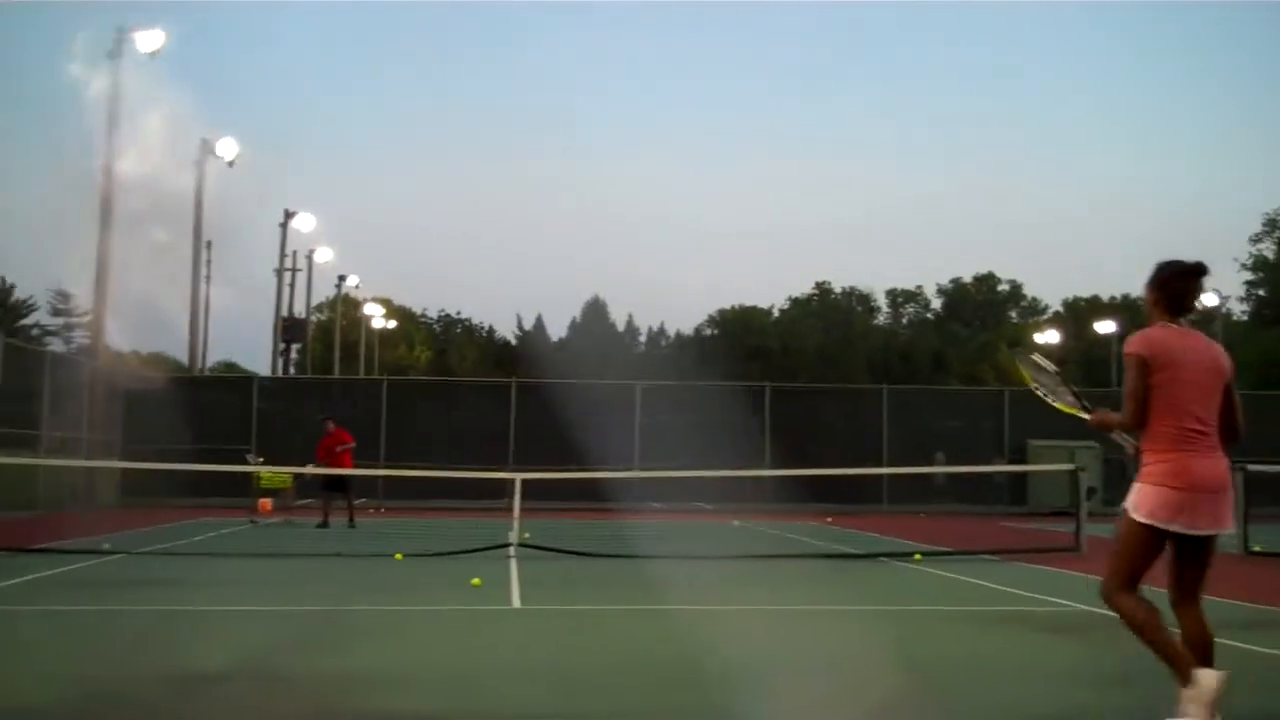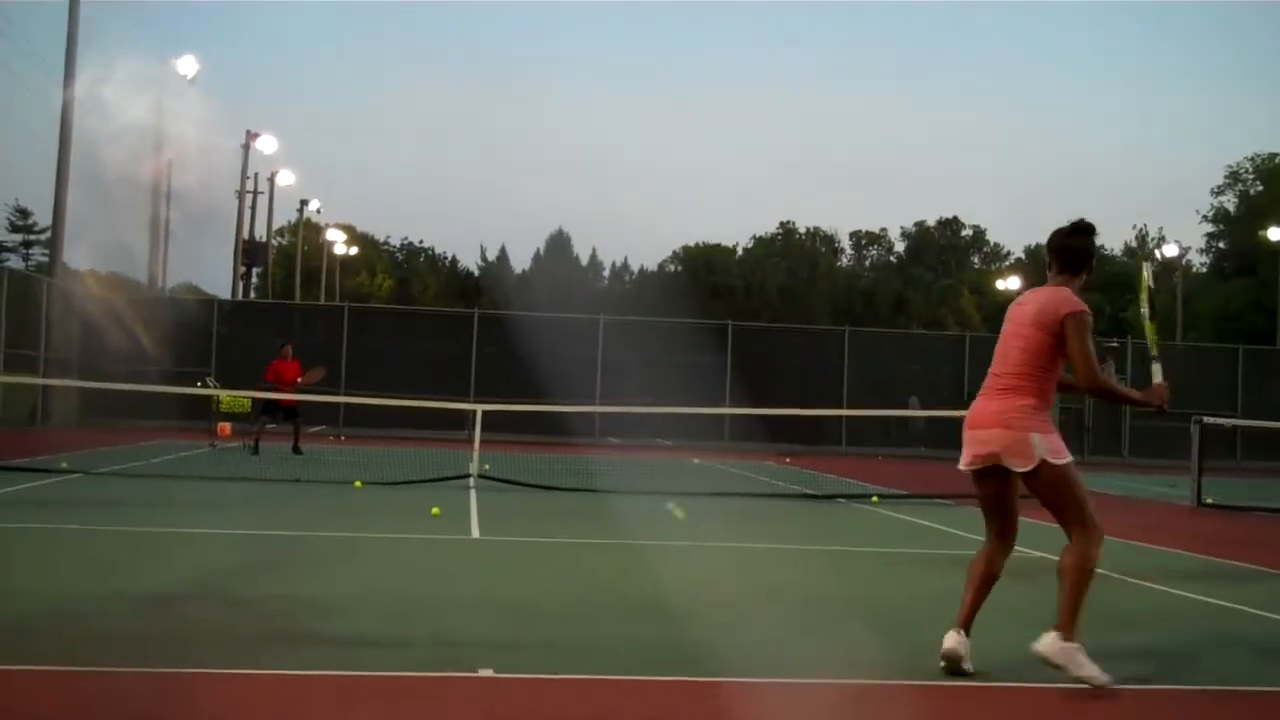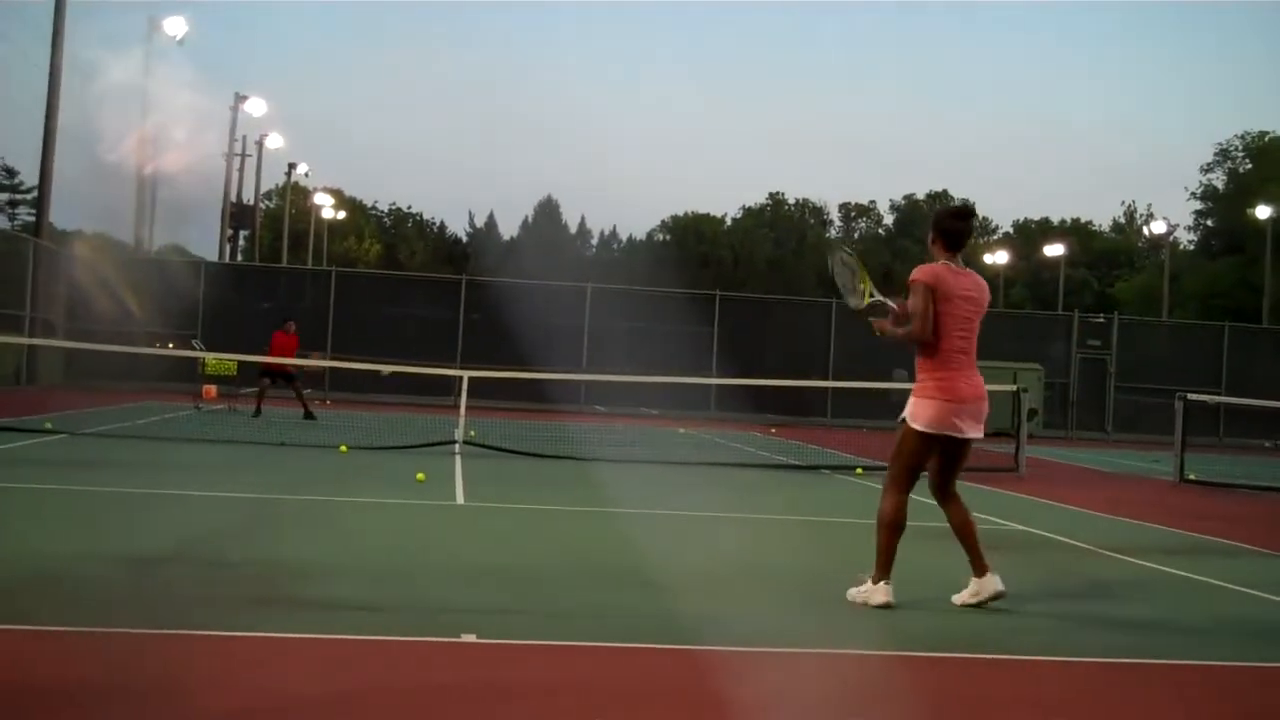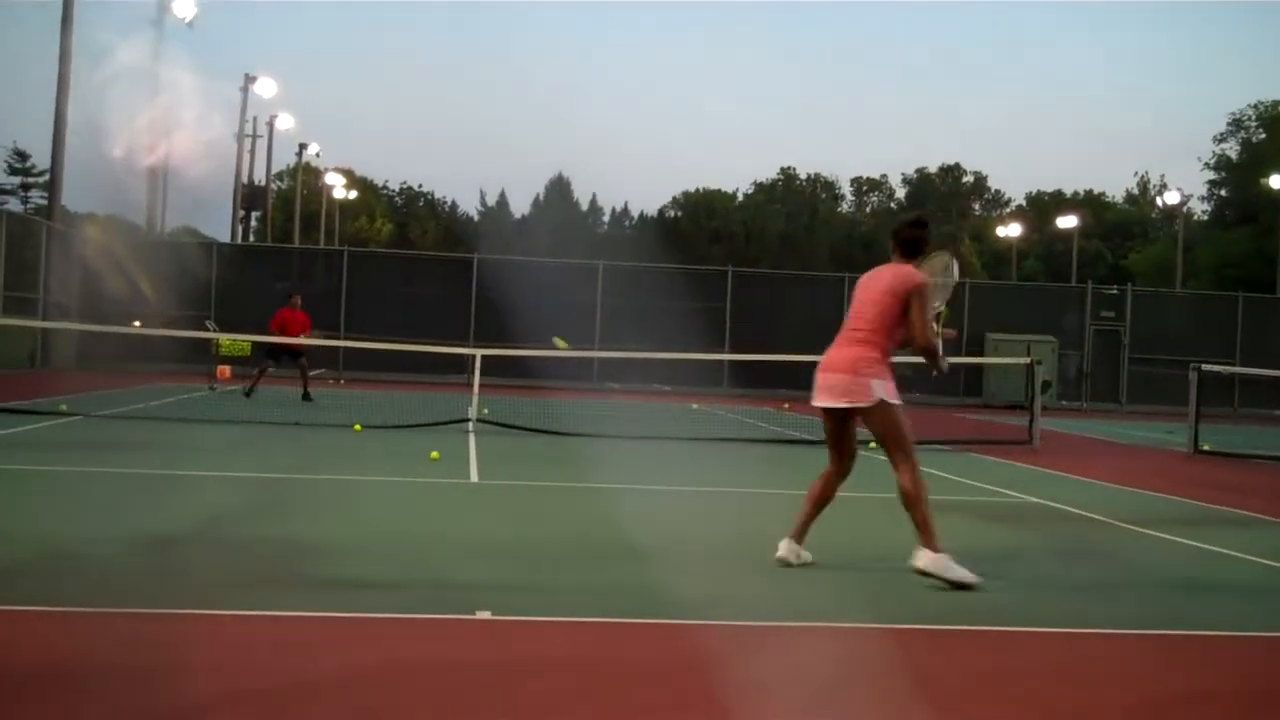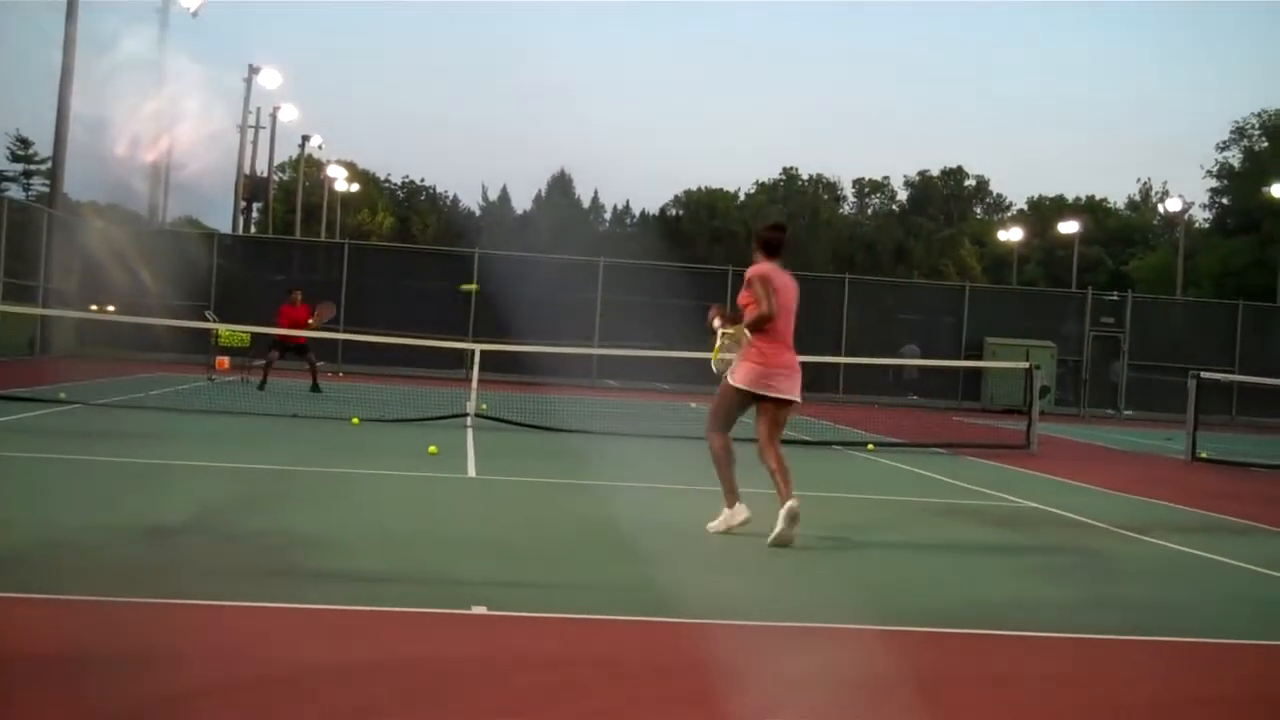
dt=1s
person 1, frame 1
left shoulder: (1142, 343)
right shoulder: (1216, 353)
left elbow: (1135, 419)
right elbow: (1233, 431)
left wrist: (1107, 420)
left hip: (1166, 484)
right hip: (1212, 483)
left knee: (1118, 589)
right knee: (1187, 601)
left ankle: (1195, 678)
person 1, frame 2
left shoulder: (1021, 303)
right shoulder: (1072, 307)
right elbow: (1090, 381)
left wrist: (1065, 379)
right wrist: (1145, 398)
left hip: (979, 424)
right hip: (1022, 427)
left knee: (999, 538)
right knee: (1085, 533)
left ankle: (959, 633)
right ankle: (1062, 638)
person 1, frame 3
left shoulder: (926, 274)
right shoulder: (980, 286)
left elbow: (923, 336)
left wrist: (890, 327)
right wrist: (908, 314)
left hip: (936, 396)
right hip: (972, 397)
left knee: (896, 487)
right knee: (943, 489)
left ankle: (879, 584)
right ankle: (984, 577)
person 1, frame 4
left shoulder: (868, 278)
right shoulder: (915, 281)
right elbow: (920, 340)
left wrist: (899, 337)
right wrist: (937, 360)
left hip: (830, 371)
right hip: (865, 374)
left knee: (839, 466)
right knee: (906, 463)
left ankle: (792, 542)
right ankle: (930, 551)
person 1, frame 5
left shoulder: (757, 273)
right shoulder: (790, 283)
left elbow: (767, 314)
left wrist: (735, 326)
right wrist: (730, 319)
left hip: (756, 364)
right hip: (787, 371)
left knee: (717, 429)
right knee: (769, 447)
left ankle: (733, 507)
right ankle: (787, 502)
